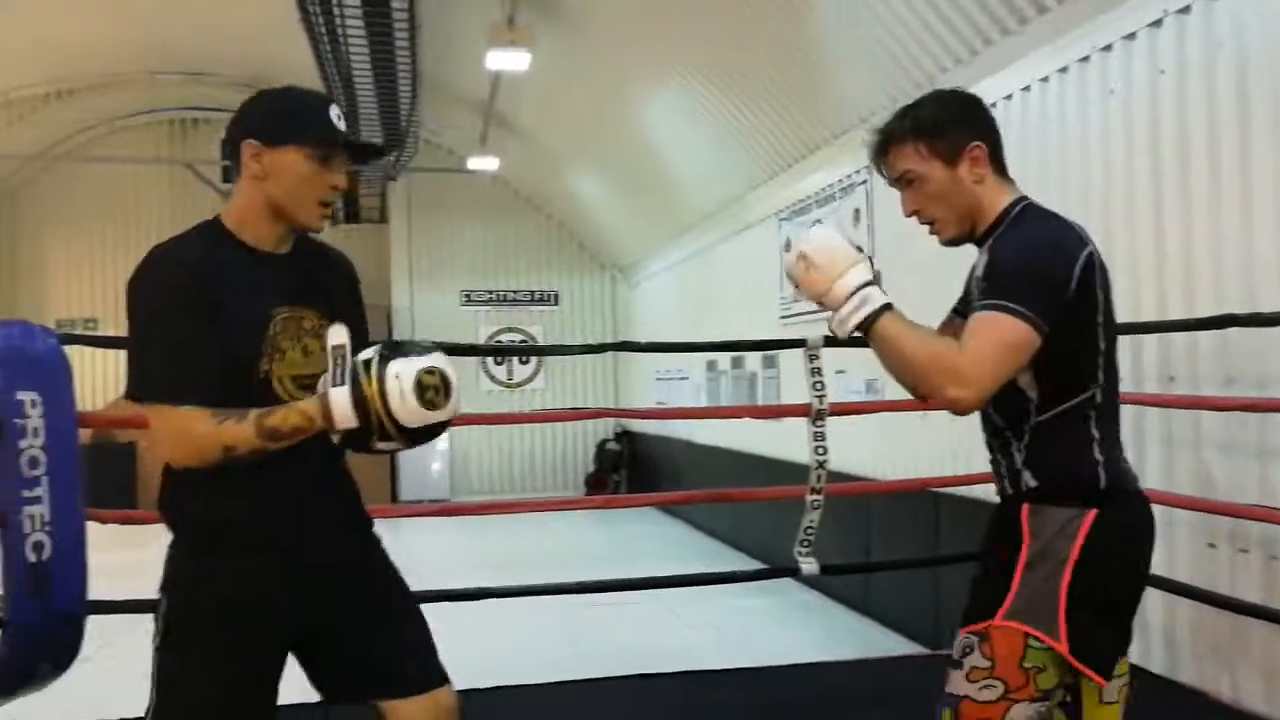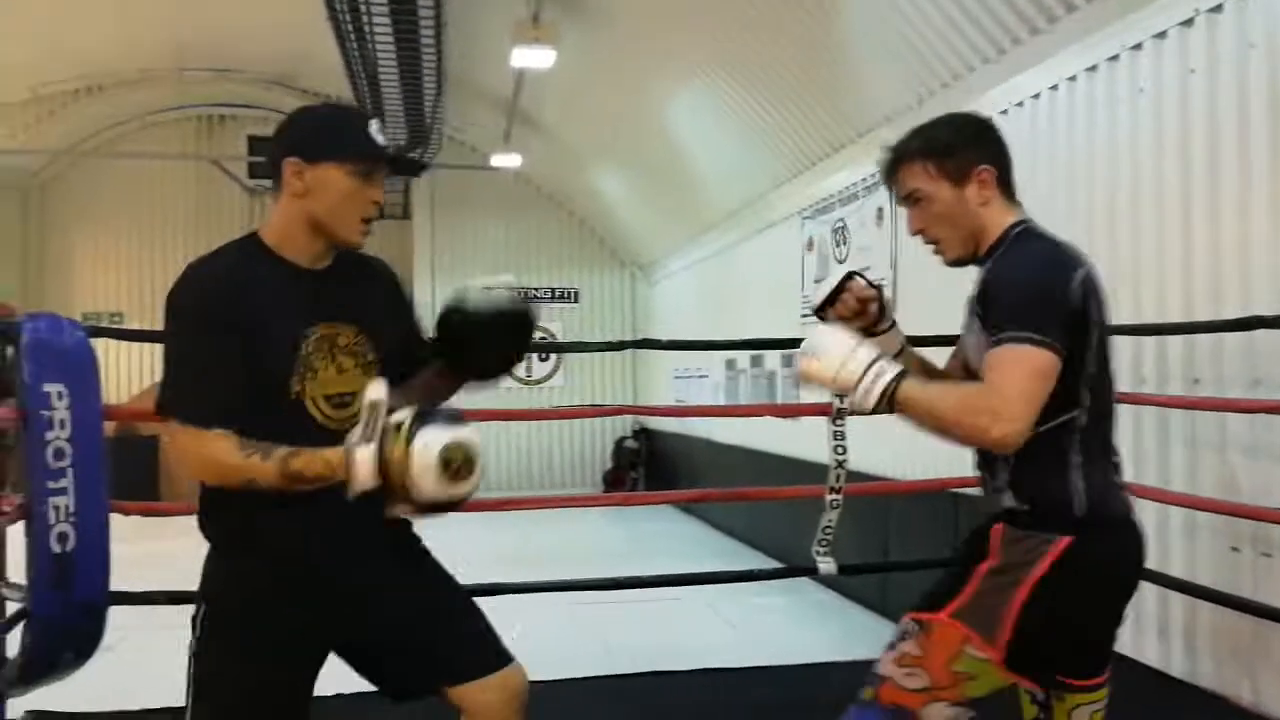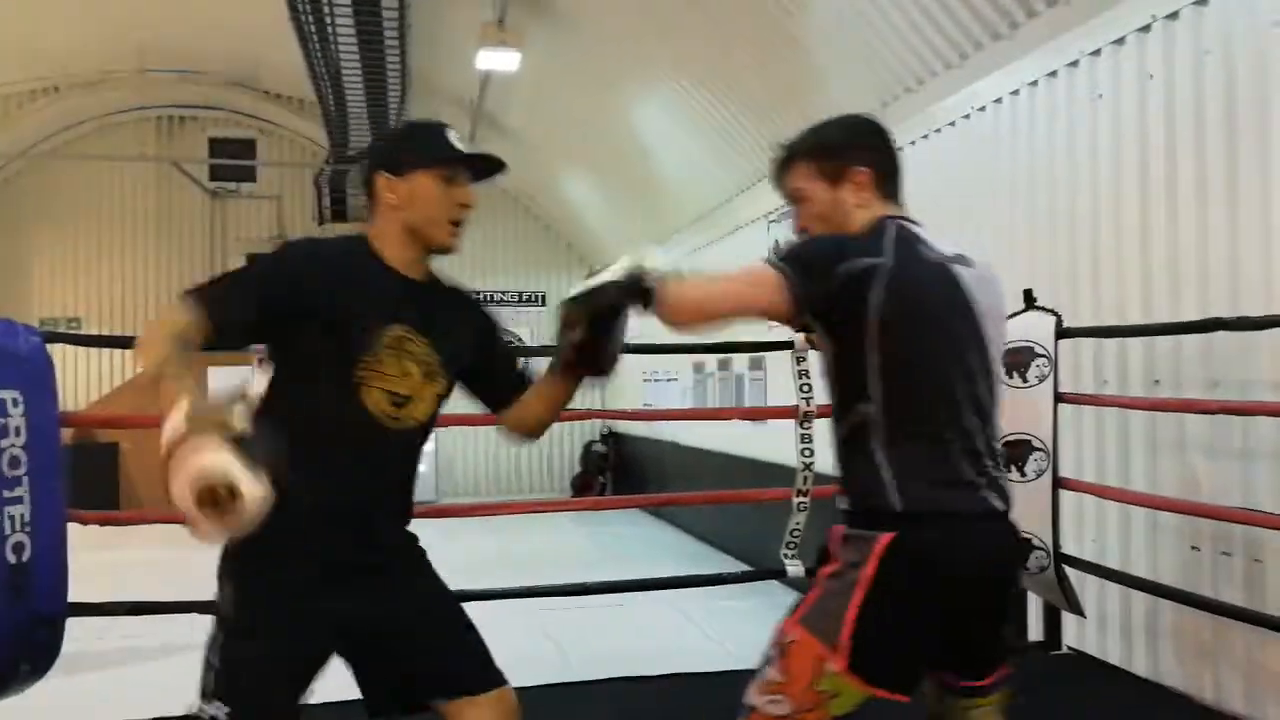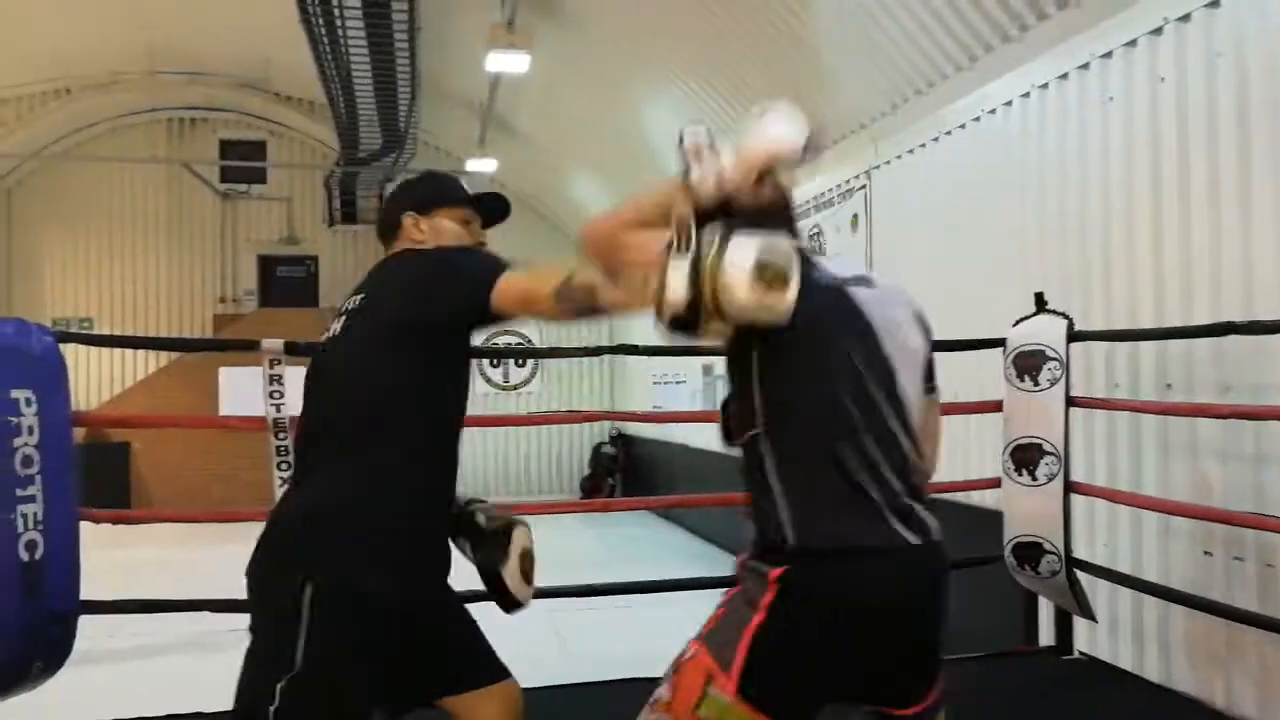
dt=0.2s
person 1, frame 1
left shoulder: (1038, 245)
right shoulder: (1007, 256)
left elbow: (961, 384)
right elbow: (930, 374)
left wrist: (856, 297)
right wrist: (857, 299)
left hip: (1069, 528)
right hip: (1084, 525)
person 1, frame 2
left shoulder: (1028, 269)
right shoulder: (1032, 272)
left elbow: (1000, 422)
right elbow: (962, 396)
left wrist: (871, 374)
right wrist: (882, 334)
left hip: (1053, 549)
right hip: (1100, 544)
person 1, frame 3
left shoulder: (857, 253)
right shoulder: (971, 274)
left elbow: (692, 304)
left wrist: (641, 280)
right wrist: (831, 335)
left hip: (904, 550)
right hip: (987, 546)
person 1, frame 4
left shoulder: (754, 275)
right shoulder: (894, 302)
left elbow: (600, 243)
left wrist: (711, 182)
left hip: (811, 584)
right hip: (912, 569)
person 2, frame 1
left shoulder: (333, 272)
right shoulder: (178, 272)
right elbow: (181, 438)
left wrist: (400, 401)
right wrist: (332, 410)
left hip: (338, 541)
right hip: (225, 561)
person 2, frame 2
left shoulder: (374, 284)
right shoulder: (219, 289)
left elbow: (409, 389)
right elbow: (193, 448)
left wrist: (455, 362)
right wrist: (354, 461)
left hip: (371, 545)
right hip: (259, 563)
person 2, frame 3
left shoulder: (457, 312)
right shoulder: (316, 269)
left elbow: (525, 417)
right elbow: (174, 329)
left wrist: (572, 364)
right wrist: (194, 414)
left hip: (383, 560)
right hip: (282, 564)
person 2, frame 4
left shoulder: (382, 310)
right shoulder: (432, 271)
right elbow: (538, 290)
left wrist: (454, 515)
left hip: (390, 566)
right hip: (330, 569)
